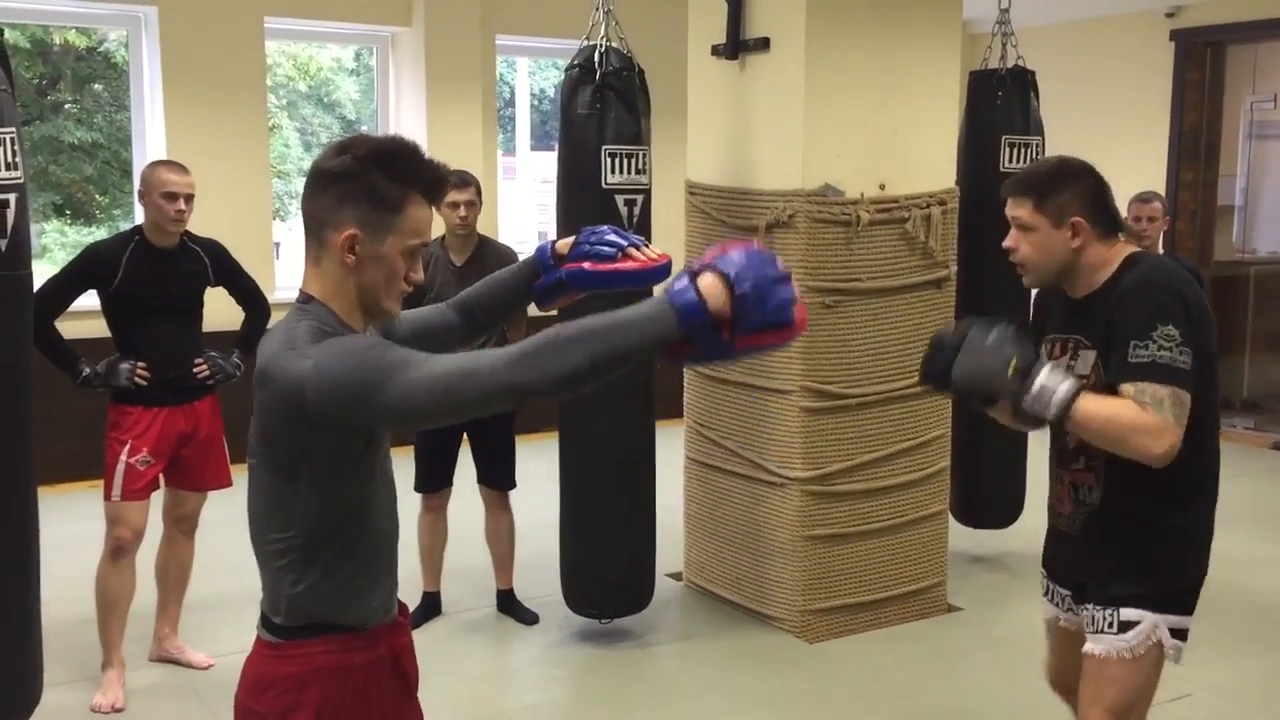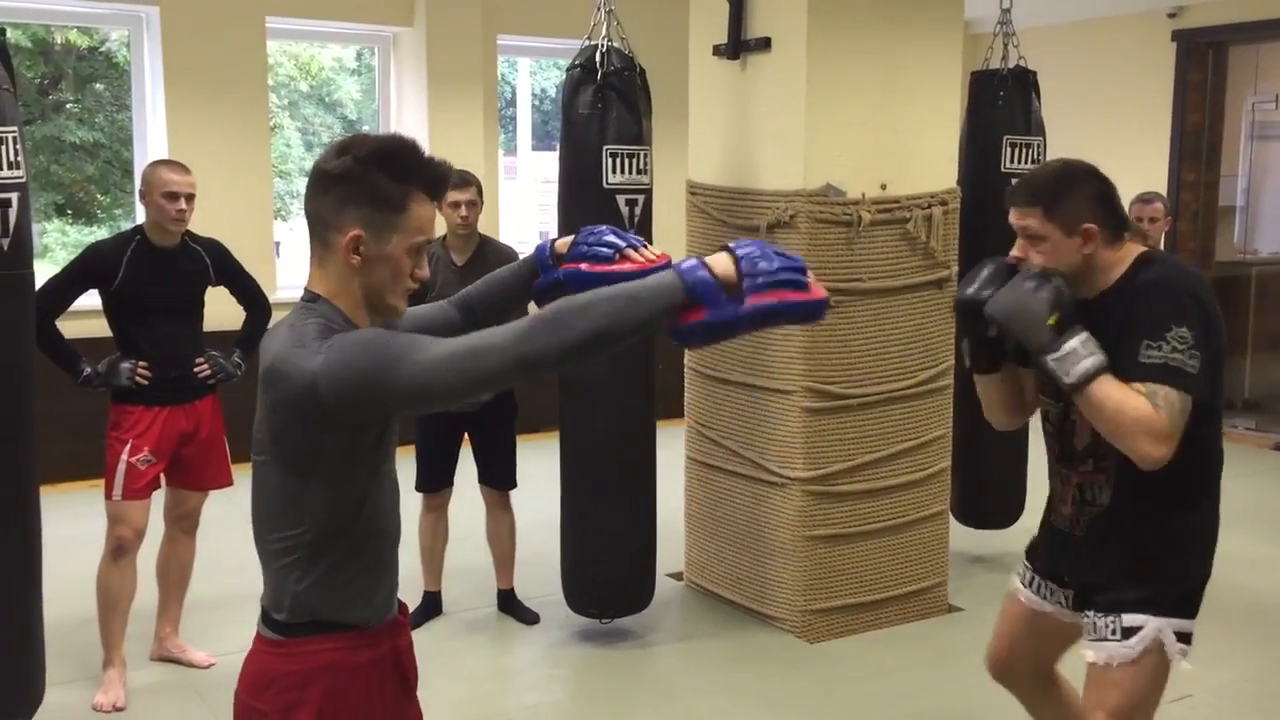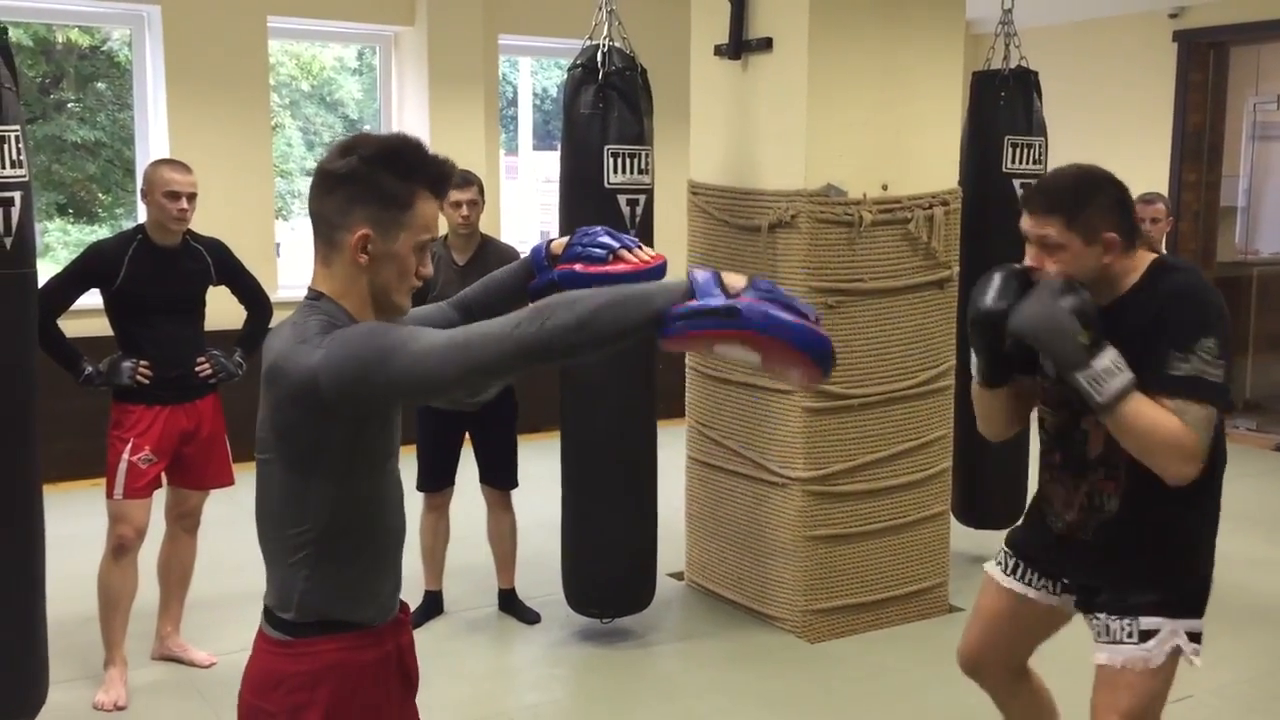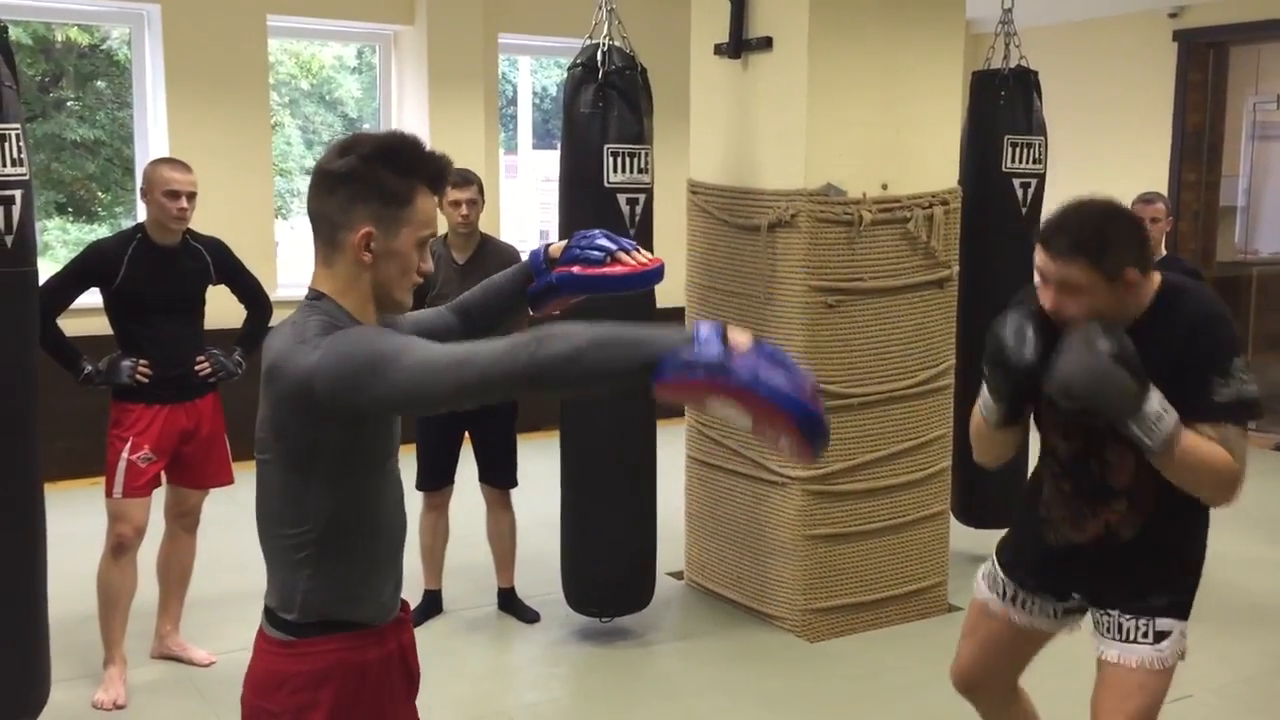
dt=0.1s
person 1, frame 1
left shoulder: (328, 335)
right shoulder: (322, 369)
left elbow: (456, 318)
right elbow: (523, 373)
left wrist: (552, 260)
right wrist: (693, 300)
left hip: (366, 648)
person 1, frame 2
left shoulder: (332, 334)
right shoulder: (332, 364)
left elbow: (456, 316)
right elbow: (535, 344)
left wrist: (548, 260)
right wrist: (702, 279)
left hip: (366, 646)
person 1, frame 3
left shoulder: (332, 333)
right shoulder: (334, 359)
left elbow: (451, 319)
right elbow: (535, 334)
left wrist: (545, 261)
right wrist: (702, 291)
left hip: (366, 648)
person 1, frame 4
left shoulder: (332, 334)
right shoulder: (331, 361)
left elbow: (449, 325)
right elbow: (524, 360)
left wrist: (543, 263)
right wrist: (698, 343)
left hip: (365, 647)
person 2, frame 1
left shoulder: (207, 253)
right shoulder: (109, 255)
left elbow: (258, 306)
right elbow: (38, 314)
left wrist: (235, 360)
right wrist: (88, 372)
left hip: (199, 406)
right hip: (138, 410)
left knee: (183, 521)
right knee: (123, 536)
left ankle: (166, 638)
right ankle: (112, 666)
person 2, frame 2
left shoulder: (208, 253)
right shoulder: (109, 255)
left elbow: (259, 305)
right elbow: (38, 314)
left wrist: (235, 359)
right wrist: (88, 372)
left hip: (200, 406)
right hip: (138, 410)
left knee: (184, 521)
right knee: (124, 535)
left ankle: (166, 637)
right ankle: (113, 666)
person 2, frame 3
left shoulder: (209, 252)
right shoulder: (111, 254)
left elbow: (260, 305)
right elbow: (41, 312)
left wrist: (238, 358)
right wrist: (91, 371)
left hip: (201, 404)
right hip: (140, 409)
left knee: (185, 520)
right knee: (126, 534)
left ankle: (168, 636)
right ankle: (114, 665)
person 2, frame 4
left shoulder: (209, 251)
right shoulder: (110, 254)
left elbow: (259, 303)
right elbow: (40, 312)
left wrist: (236, 357)
right wrist: (89, 370)
left hip: (200, 403)
right hip: (139, 408)
left knee: (184, 519)
right knee: (125, 533)
left ankle: (167, 634)
right ankle: (114, 663)
person 3, frame 1
left shoulder: (1155, 296)
right shoulder: (1054, 297)
left elbow: (1154, 438)
right elbow: (1019, 409)
left wrist: (1031, 377)
right wrist: (972, 369)
left hip: (1149, 552)
right hip: (1077, 536)
person 3, frame 2
left shoulder: (1169, 296)
right shoulder: (1059, 292)
left elbow: (1151, 440)
right elbow: (1008, 416)
left wrist: (1061, 343)
right wrist: (987, 345)
left hip: (1152, 554)
right hip: (1071, 533)
right knee: (1010, 664)
person 3, frame 3
left shoulder: (1184, 305)
right shoulder: (1035, 290)
left elbow: (1183, 462)
right elbow: (995, 427)
left wrist: (1090, 361)
right wrist: (989, 348)
left hip: (1152, 558)
right hip: (1057, 528)
right knee: (982, 656)
person 3, frame 4
left shoulder: (1200, 327)
right shoulder: (1041, 319)
left elbow: (1222, 481)
right elbow: (989, 453)
left wrist: (1138, 407)
right wrist: (1004, 388)
left hip: (1148, 563)
right hip: (1048, 538)
right knee: (975, 677)
person 4, frame 1
left shoulder: (504, 259)
right shoulder: (419, 261)
left elbow: (517, 328)
left knee: (497, 496)
right knee: (433, 500)
left ankle: (506, 593)
right ankle: (430, 596)
person 4, frame 2
left shoulder: (505, 259)
right shoulder: (421, 261)
left elbow: (518, 326)
left hip: (493, 396)
left knee: (498, 496)
right knee: (434, 499)
left ankle: (506, 593)
right ankle: (431, 596)
person 4, frame 3
left shoulder: (506, 258)
right shoulder: (422, 260)
left hip: (494, 395)
right hip: (438, 397)
left knee: (499, 496)
right knee: (435, 499)
left ankle: (508, 592)
right ankle: (432, 596)
person 4, frame 4
left shoulder: (506, 258)
right shoulder: (422, 259)
left elbow: (519, 325)
left hip: (493, 396)
left knee: (498, 495)
right knee: (434, 498)
left ankle: (507, 592)
right ankle: (431, 595)
